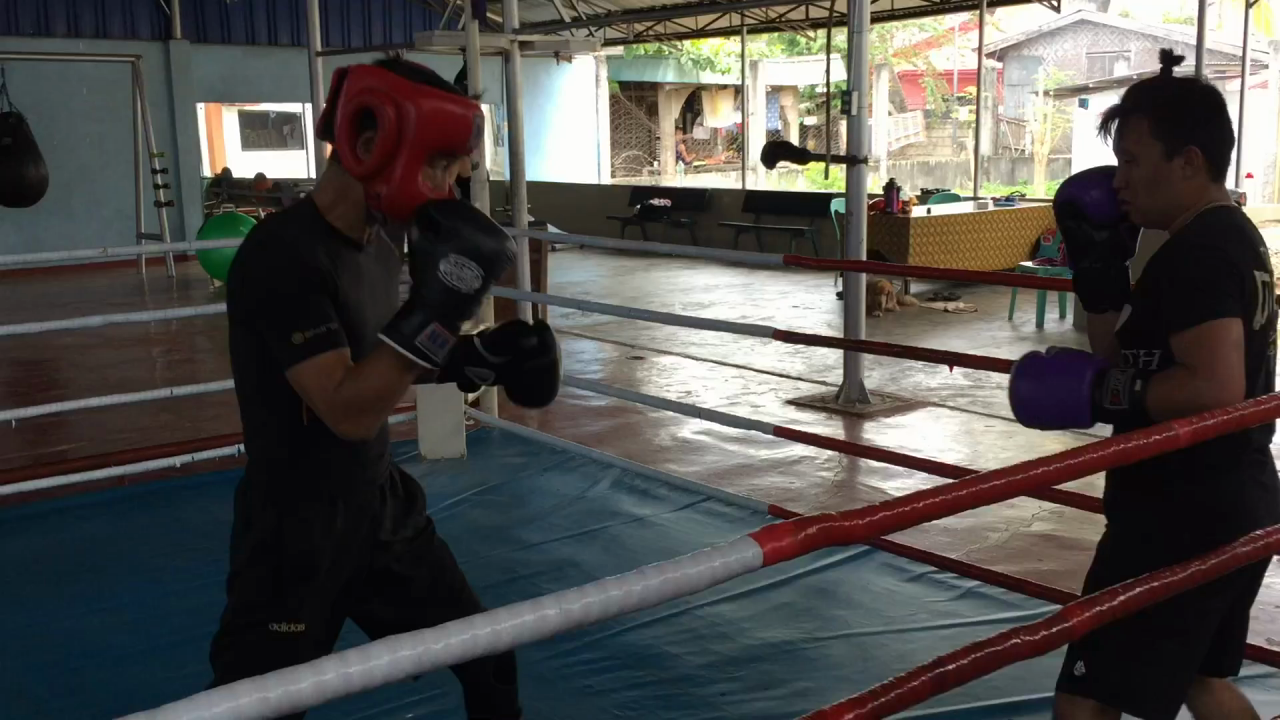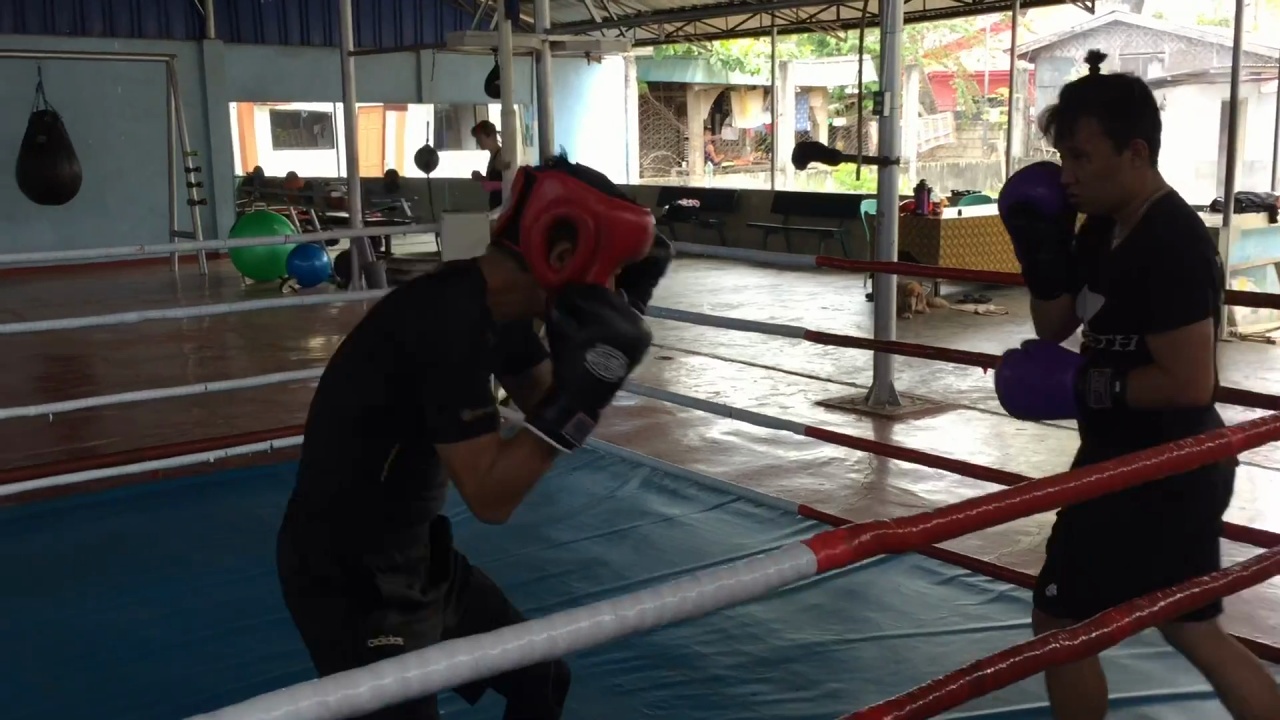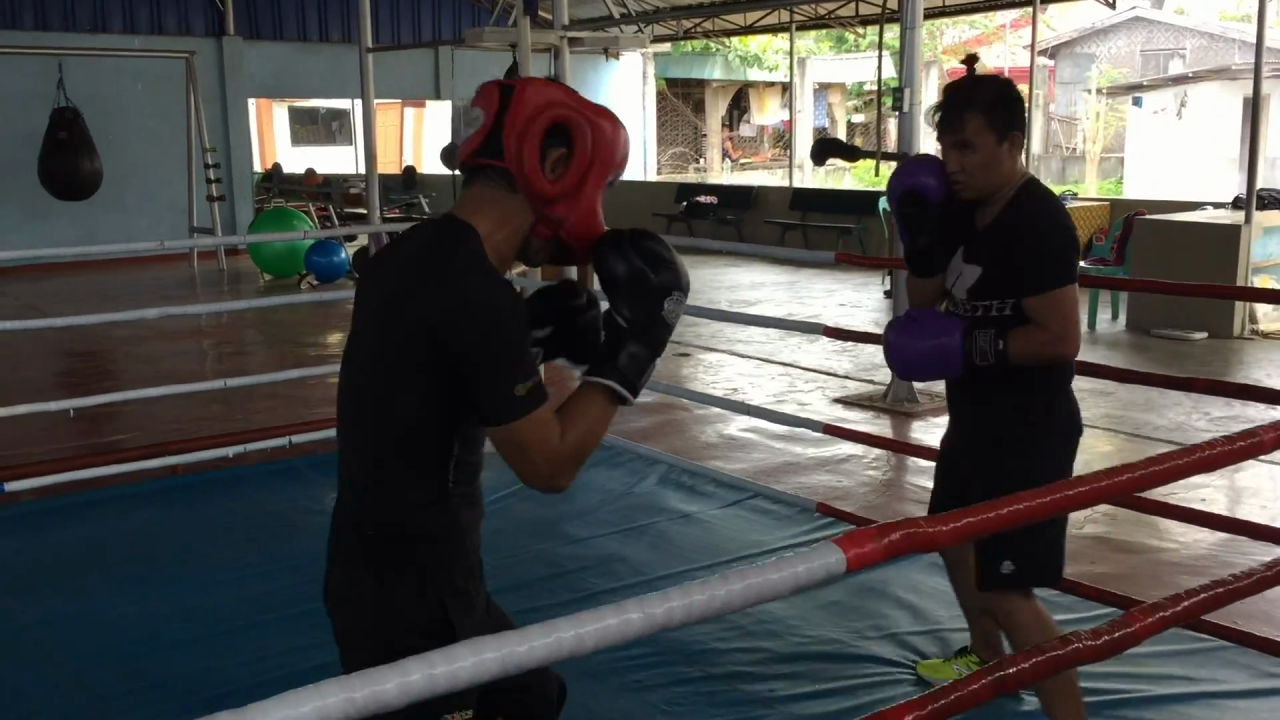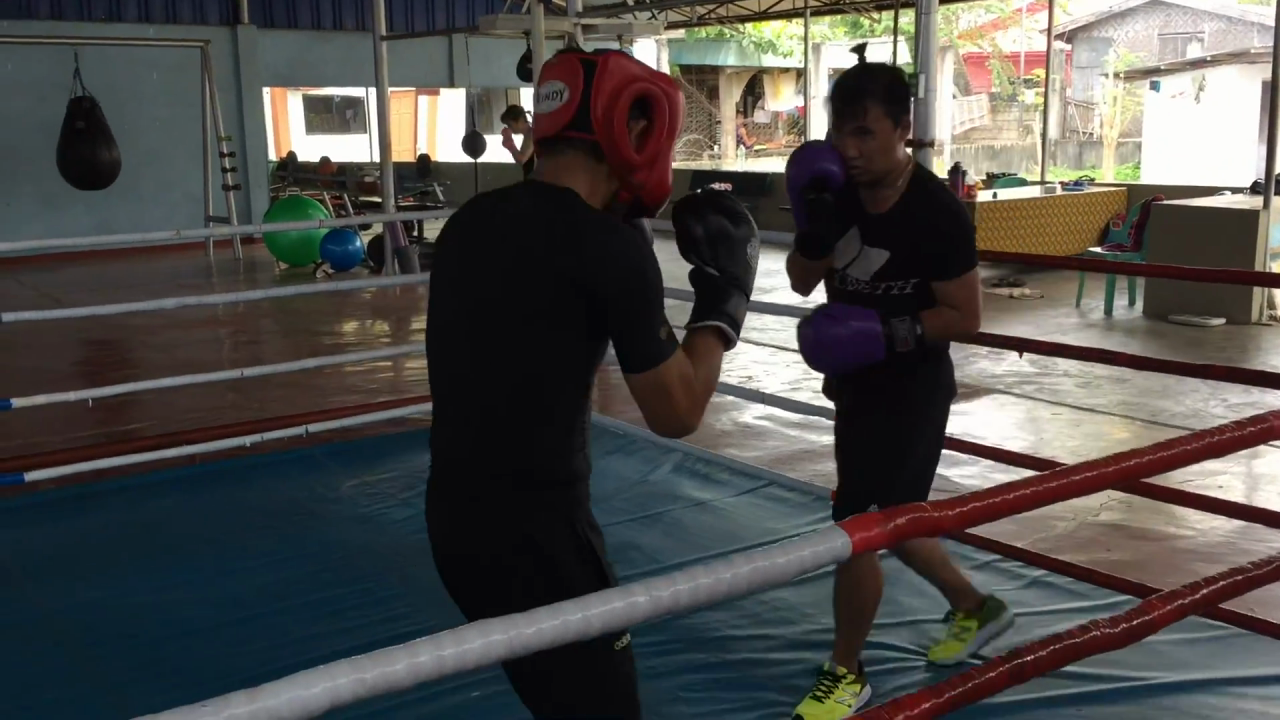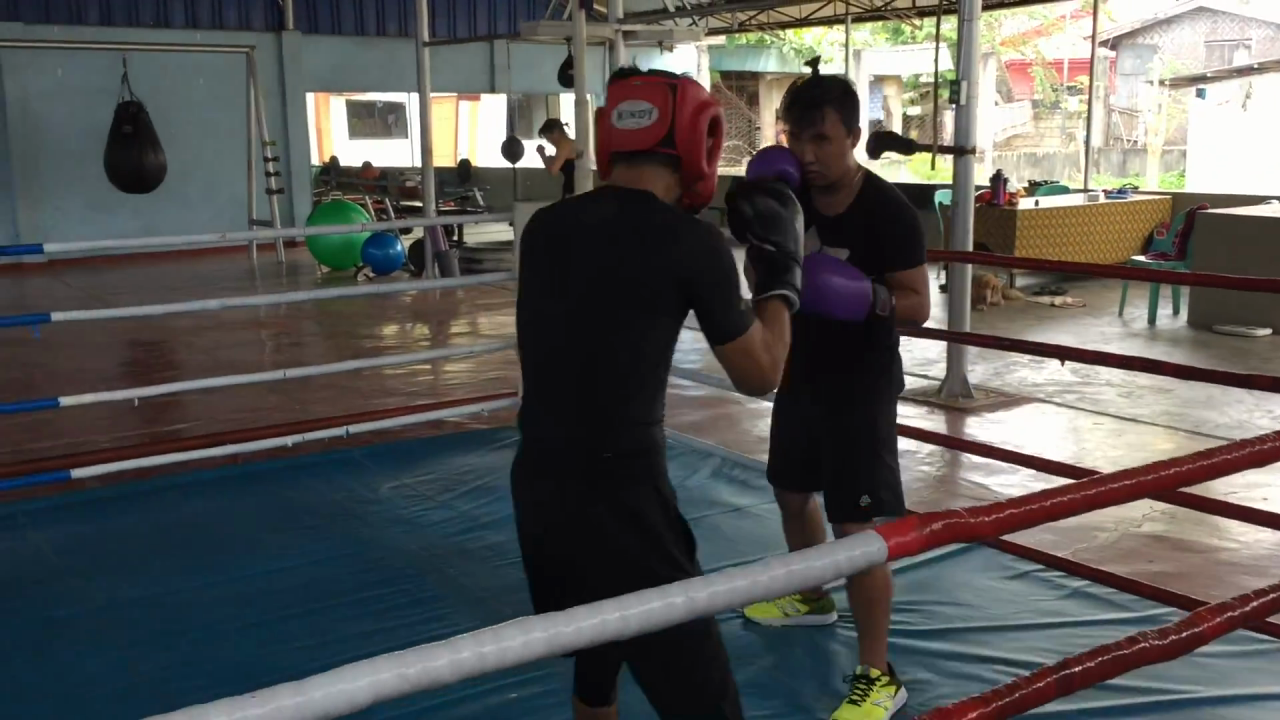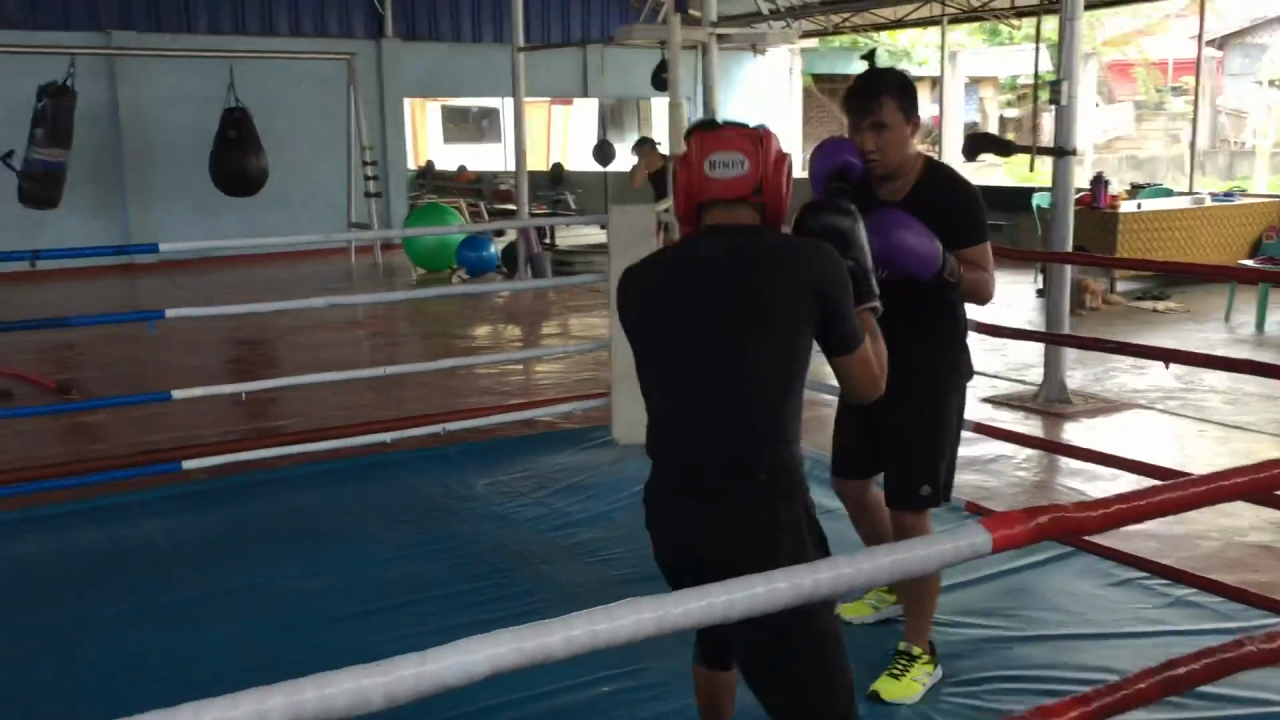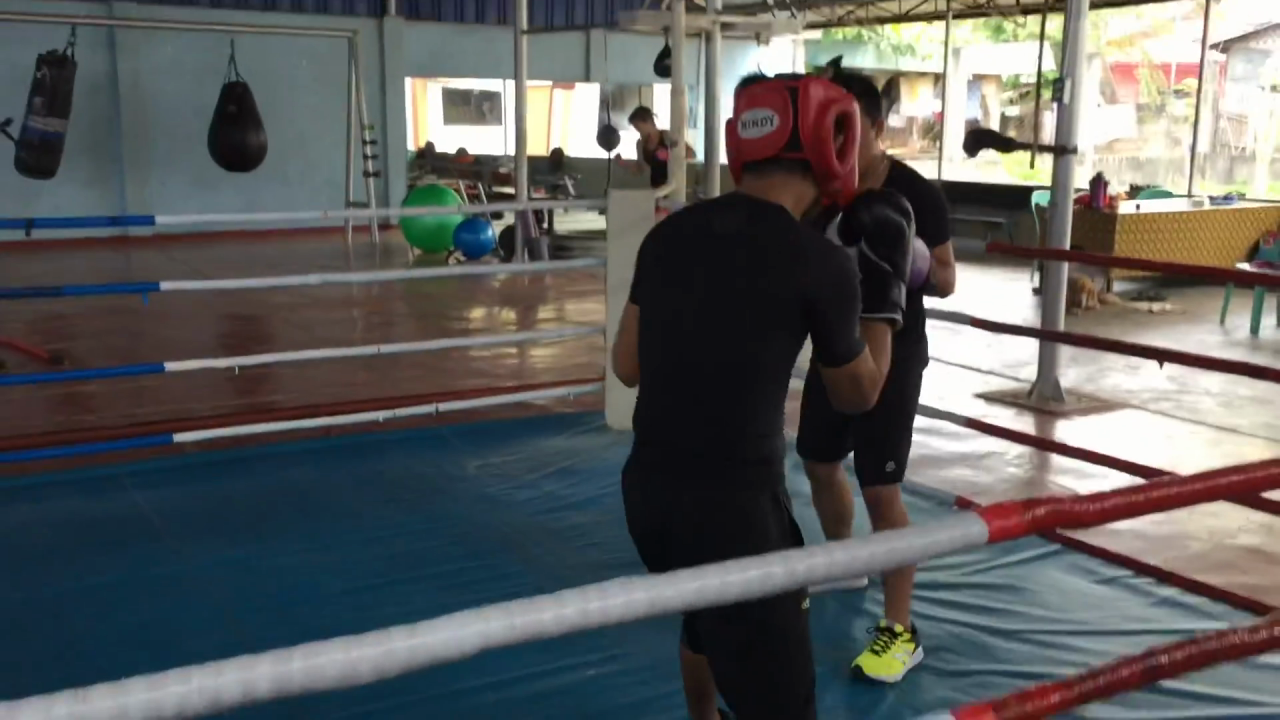
dt=0.5s
person 1, frame 1
left shoulder: (1196, 258)
right shoulder: (1223, 243)
left elbow: (1217, 391)
right elbow: (1115, 351)
left wrist: (1102, 396)
right wrist: (1097, 269)
left hip: (1179, 521)
person 1, frame 2
left shoulder: (1171, 248)
right shoulder: (1104, 227)
left elbow: (1189, 384)
right elbow: (1055, 326)
left wrist: (1086, 388)
right wrist: (1041, 254)
left hip: (1153, 478)
right hip: (1179, 471)
left knee: (1057, 624)
right knee: (1193, 628)
person 1, frame 3
left shoulder: (1038, 224)
right shoulder: (960, 208)
left elbow: (1059, 338)
right elbow: (927, 299)
left wrist: (965, 349)
right wrist: (919, 241)
left hip: (1028, 424)
right hip: (978, 417)
left knee: (1008, 589)
right knee: (960, 548)
right ankle: (988, 657)
person 1, frame 4
left shoulder: (936, 211)
right shoulder: (837, 189)
left elbow: (964, 318)
right elbow: (802, 282)
left wrist: (890, 335)
right wrist: (810, 228)
left hip: (908, 391)
right hip: (855, 385)
right ankle: (976, 607)
person 1, frame 5
left shoulder: (888, 210)
right shoulder: (789, 194)
left elbow: (918, 305)
left wrist: (865, 301)
left hip: (862, 381)
right hip: (801, 371)
left knee: (855, 523)
right knee: (791, 493)
right ankle: (812, 597)
person 1, frame 6
left shoulder: (951, 195)
right shoulder: (853, 187)
left elbow: (983, 286)
left wrist: (938, 264)
left hip: (930, 371)
left knee: (909, 512)
right knee: (849, 482)
left ankle: (920, 652)
right ankle: (894, 588)
person 1, frame 7
left shoulder: (915, 194)
left elbow: (947, 279)
left wrist: (916, 269)
left hip: (891, 353)
left knee: (880, 487)
right knee: (821, 465)
left ankle: (900, 630)
person 2, frame 1
left shoulder: (373, 239)
right shoulder: (281, 257)
right elbow: (351, 413)
left wrist: (475, 357)
right wrist: (437, 302)
left hip: (381, 504)
right hip: (294, 526)
left knee: (491, 663)
person 2, frame 2
left shoulder: (488, 305)
right shoulder: (449, 323)
left elbow: (551, 398)
right elbow: (491, 497)
left wrist: (621, 308)
right wrist: (587, 390)
left hip: (406, 546)
right hip: (345, 564)
person 2, frame 3
left shoulder: (415, 253)
right shoulder: (470, 290)
right elbow: (549, 463)
left wrist: (524, 333)
right wrist: (633, 341)
left hip: (406, 563)
right hip: (406, 587)
person 2, frame 4
left shoulder: (470, 224)
right shoulder: (605, 245)
right elbow: (675, 412)
right wrist: (724, 295)
left hip: (457, 510)
right hip: (536, 522)
person 2, frame 5
left shoulder: (543, 228)
right shoulder: (692, 241)
right elbow: (758, 375)
right wrist: (780, 265)
left hip: (539, 485)
right hip: (620, 497)
left knee: (595, 657)
person 2, frame 6
left shoulder: (639, 282)
right shoulder: (812, 264)
right elbow: (868, 384)
right wrist: (858, 274)
left hip: (673, 511)
right hip: (765, 514)
left knee: (723, 625)
person 2, frame 7
left shoulder: (669, 235)
right shoulder: (817, 264)
left elbow: (625, 367)
right elbow: (856, 395)
right wrist: (887, 283)
left hip: (648, 487)
right hip: (734, 504)
left knee: (705, 616)
